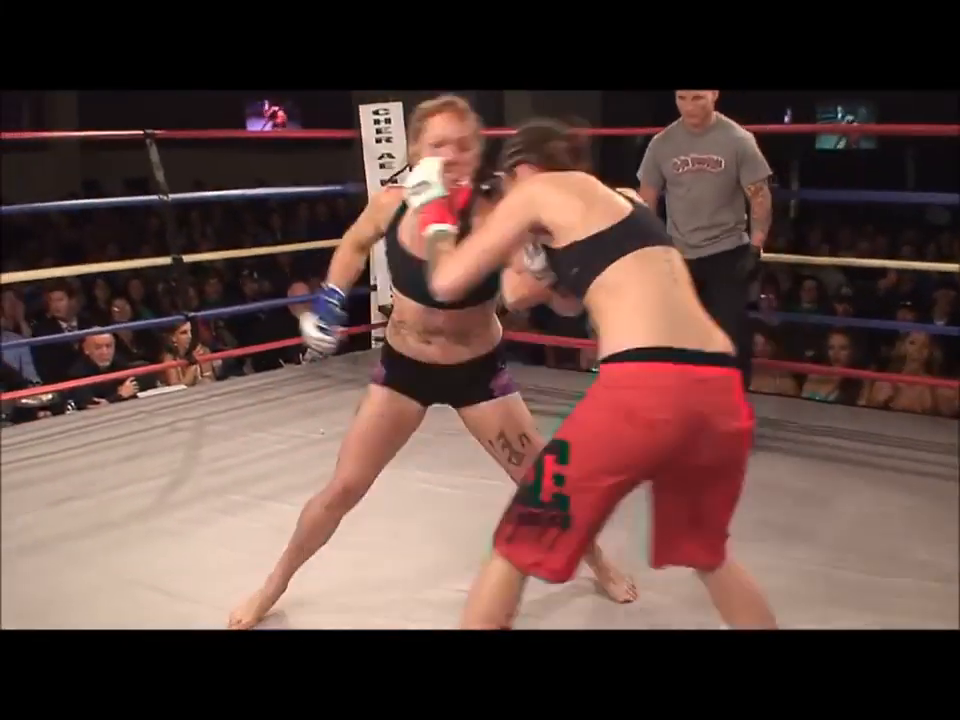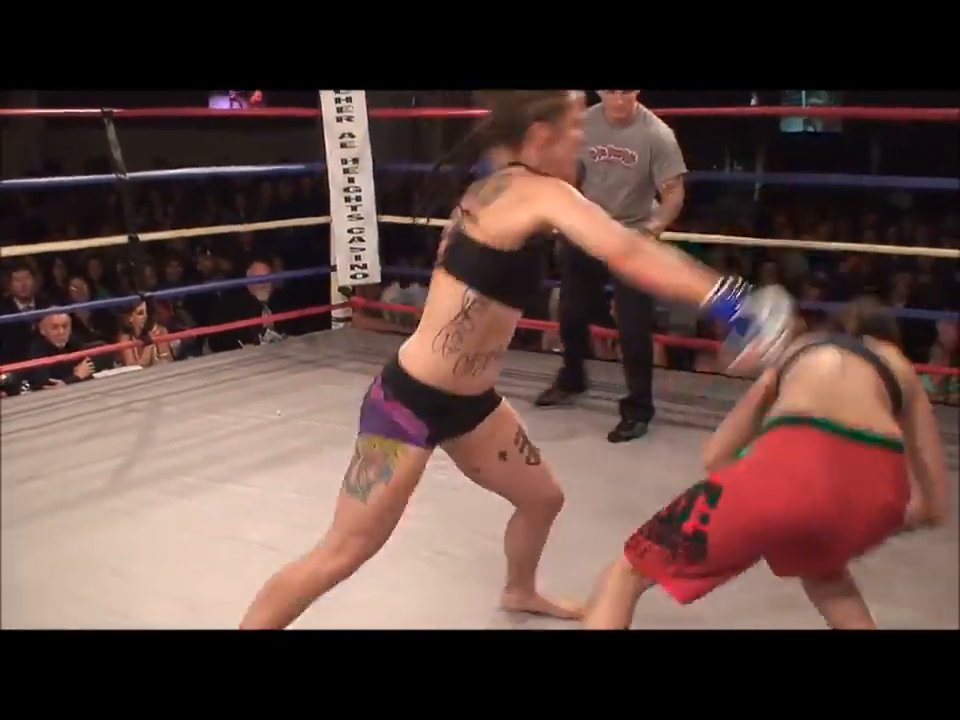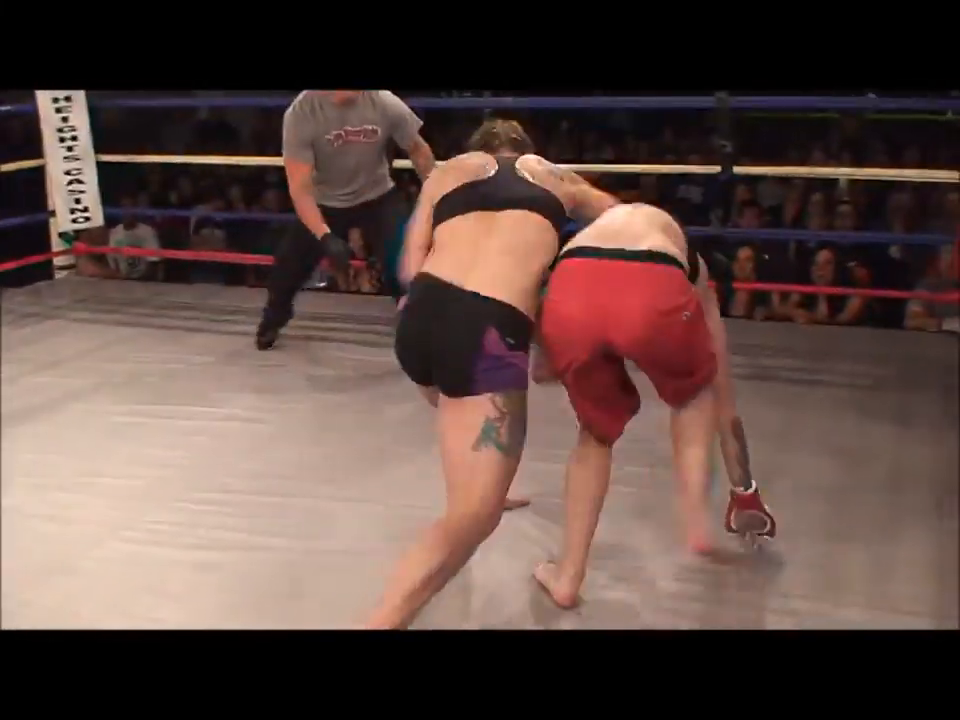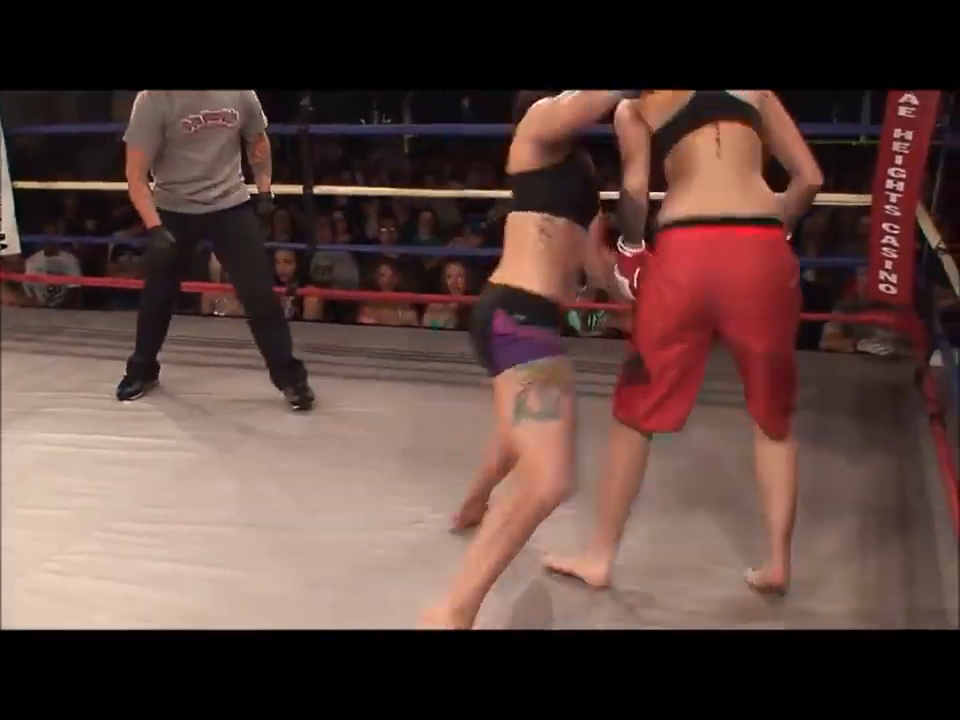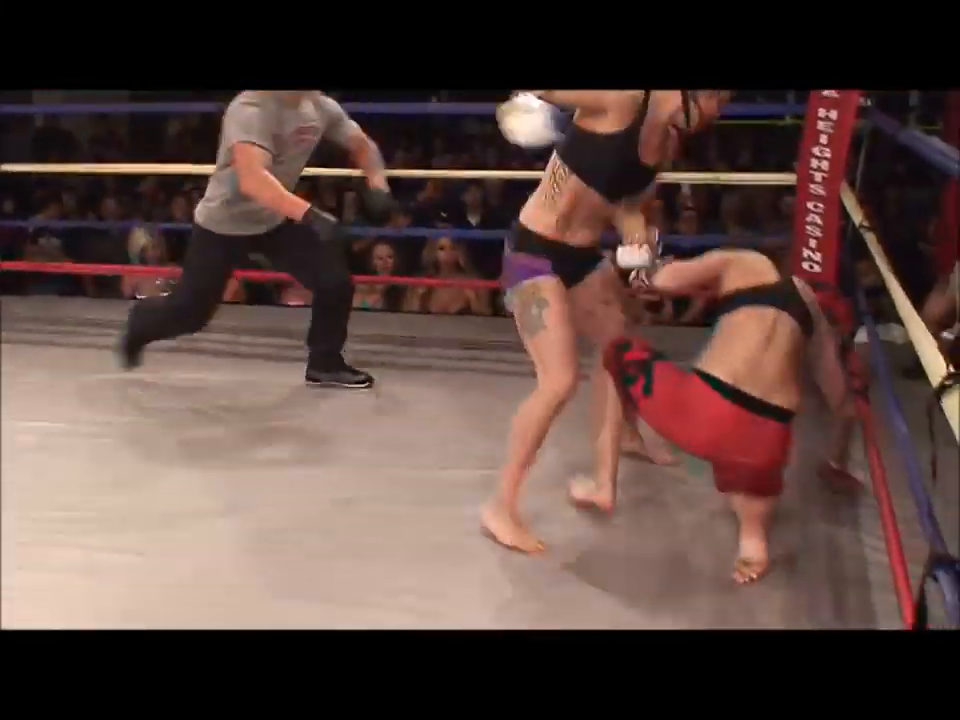
dt=0.7s
person 1, frame 1
right shoulder: (391, 201)
right elbow: (353, 246)
right wrist: (329, 298)
left hip: (479, 370)
right hip: (403, 364)
right knee: (343, 488)
left ankle: (593, 559)
right ankle: (275, 584)
person 1, frame 2
left shoulder: (498, 190)
right shoulder: (531, 190)
right elbow: (627, 252)
right wrist: (727, 301)
left hip: (472, 400)
right hip: (411, 399)
left knee: (543, 500)
right knee: (339, 558)
left ankle: (520, 591)
person 1, frame 3
left shoulder: (450, 171)
right shoulder: (547, 173)
left hip: (421, 320)
right hip: (486, 332)
right knee: (471, 521)
right ankle: (378, 624)
person 1, frame 4
left shoulder: (574, 157)
right shoulder: (544, 124)
left elbow: (590, 250)
right elbow: (566, 112)
left hip: (513, 314)
right hip: (520, 320)
left knee: (529, 428)
right knee: (550, 483)
left ankle: (471, 510)
right ankle: (452, 613)
person 1, frame 5
left shoulder: (670, 136)
right shoulder: (624, 99)
right elbow: (543, 90)
left wrist: (636, 245)
right wrist: (530, 104)
left hip: (584, 254)
right hip: (534, 254)
right knee: (559, 383)
left ankle: (605, 479)
right ankle: (502, 509)
person 2, frame 1
left shoulder: (540, 192)
right shoulder: (626, 200)
left elbow: (446, 286)
left wrist: (434, 215)
left hip: (642, 393)
right hip: (719, 394)
left knee: (516, 551)
right knee: (706, 556)
person 2, frame 2
left shoulder: (800, 349)
right shoulder: (900, 368)
left elbow: (715, 456)
right elbow: (934, 507)
left hip: (792, 467)
right hip: (878, 482)
left knee: (624, 576)
right knee: (813, 560)
person 2, frame 3
left shoulder: (579, 245)
right shoulder: (689, 267)
right elbow: (725, 401)
right wrist: (744, 491)
left hip: (573, 293)
right hip: (658, 294)
left knee: (598, 431)
right knee: (693, 389)
left ankle: (566, 578)
right ankle: (696, 524)
person 2, frame 4
left shoulder: (636, 105)
right shoulder: (754, 93)
left elbow: (635, 189)
right elbow: (811, 178)
left wrist: (630, 250)
left hip: (685, 254)
right hip: (759, 252)
left knee: (637, 411)
right knee: (774, 418)
left ankle: (597, 557)
right ankle: (778, 561)
person 2, frame 5
left shoulder: (733, 261)
right shoulder: (811, 302)
left elbow: (669, 280)
right elbow: (842, 403)
left wrist: (649, 271)
right wrist: (838, 458)
left hip: (702, 406)
right hip: (769, 432)
left knee: (620, 355)
right knee: (746, 481)
right ankle: (752, 533)
person 3, frame 1
left shoulder: (738, 139)
right shoulder: (662, 143)
left elbow: (759, 194)
right elbow: (647, 199)
left wrist: (756, 248)
left hip: (728, 253)
right hip: (679, 255)
left knee: (732, 336)
person 3, frame 2
left shoulder: (656, 134)
right shoulder: (582, 126)
left elbow: (674, 191)
left wrist: (654, 228)
left knee: (633, 328)
right knee: (571, 316)
left ankle: (638, 408)
right ankle: (570, 381)
person 3, frame 3
left shoulder: (384, 104)
right shoulder: (301, 114)
left elbow: (418, 149)
right elbow: (299, 188)
right wrist: (326, 237)
left hip: (377, 198)
right hip: (323, 202)
right knee: (288, 266)
right ankle: (275, 317)
person 3, frame 4
left shoulder: (241, 95)
right shoulder: (154, 100)
left elbow: (258, 142)
right elbow: (135, 172)
left wrist: (265, 192)
right wrist: (154, 228)
left hip: (231, 206)
right hip: (173, 211)
left knee: (260, 293)
right knee: (157, 294)
left ankle: (290, 376)
right ankle: (142, 370)
person 3, frame 5
left shoulder: (322, 107)
right shoulder: (251, 110)
left elbow: (363, 146)
right elbow: (253, 180)
left wrist: (379, 189)
right wrist: (309, 215)
left hip: (276, 222)
right hip: (222, 225)
left knee: (334, 284)
right knee: (190, 311)
left ankle: (326, 365)
right ankle: (144, 323)
